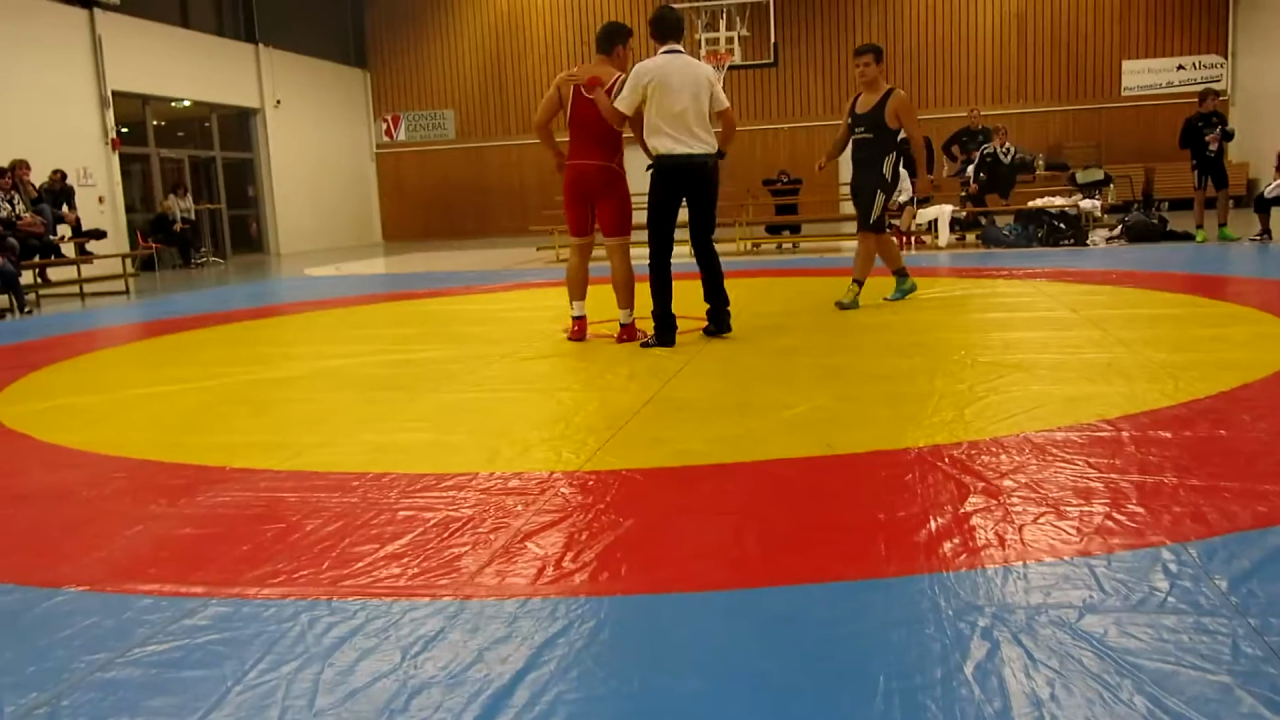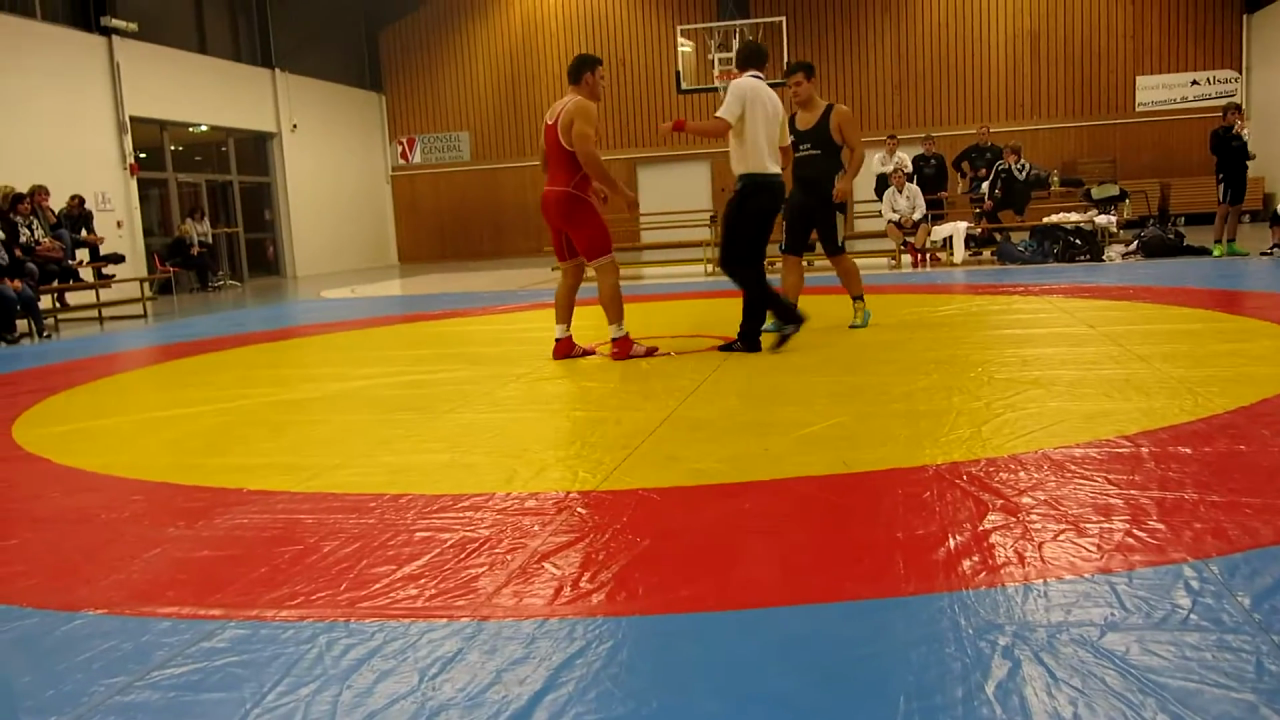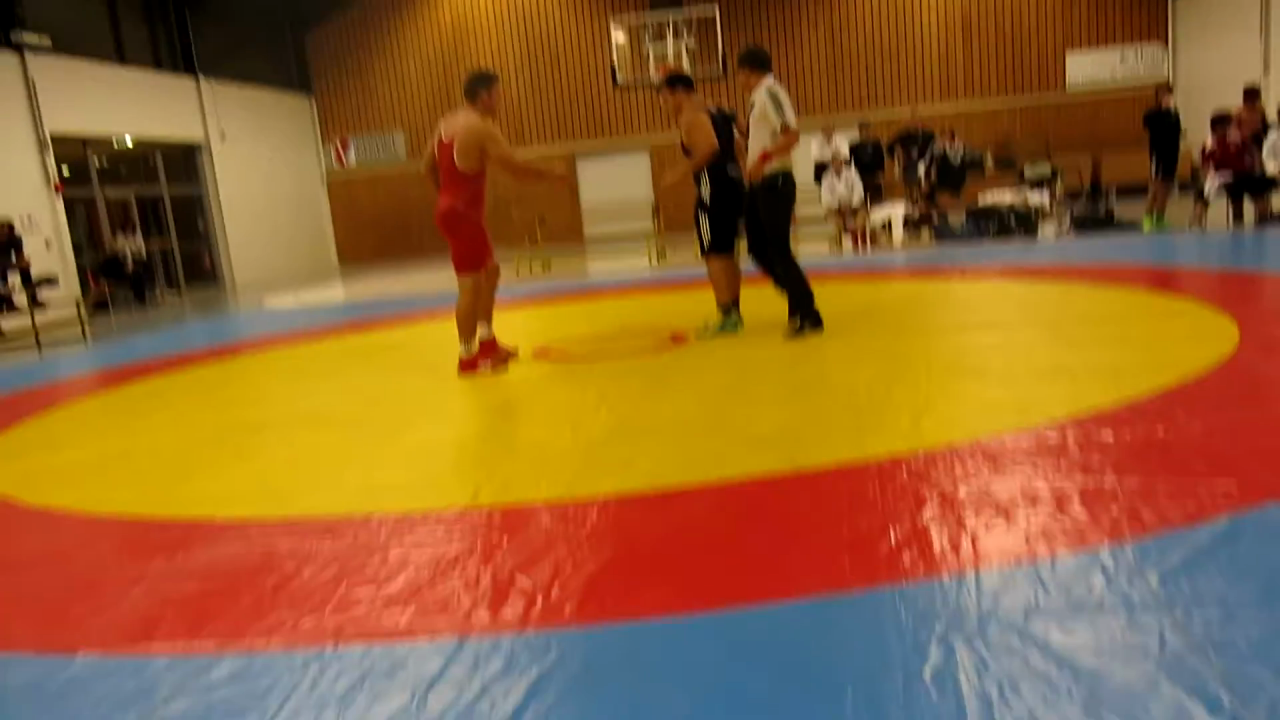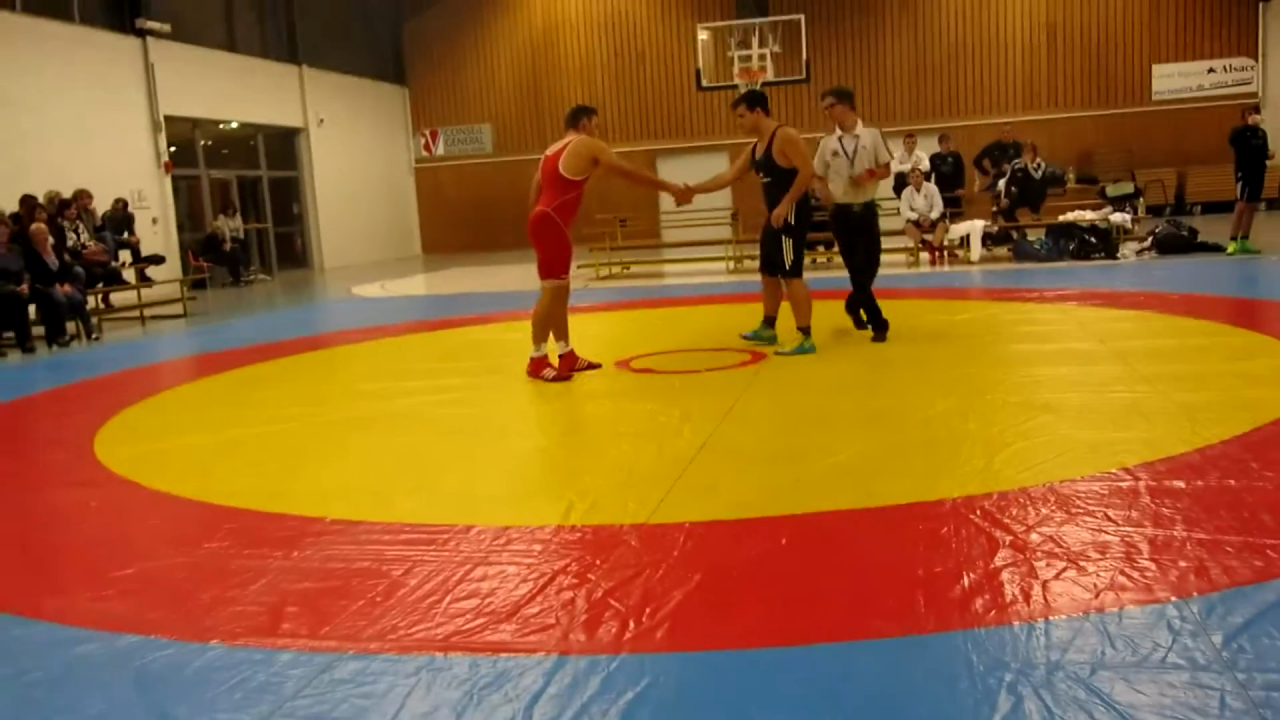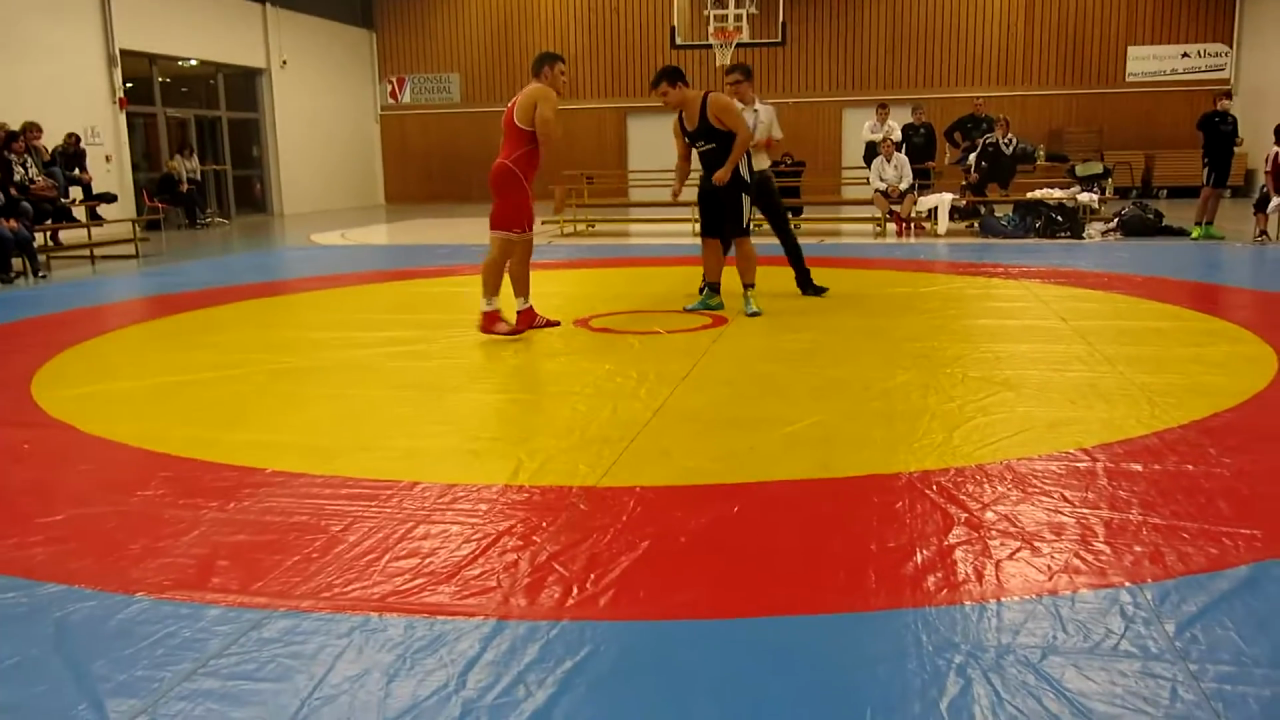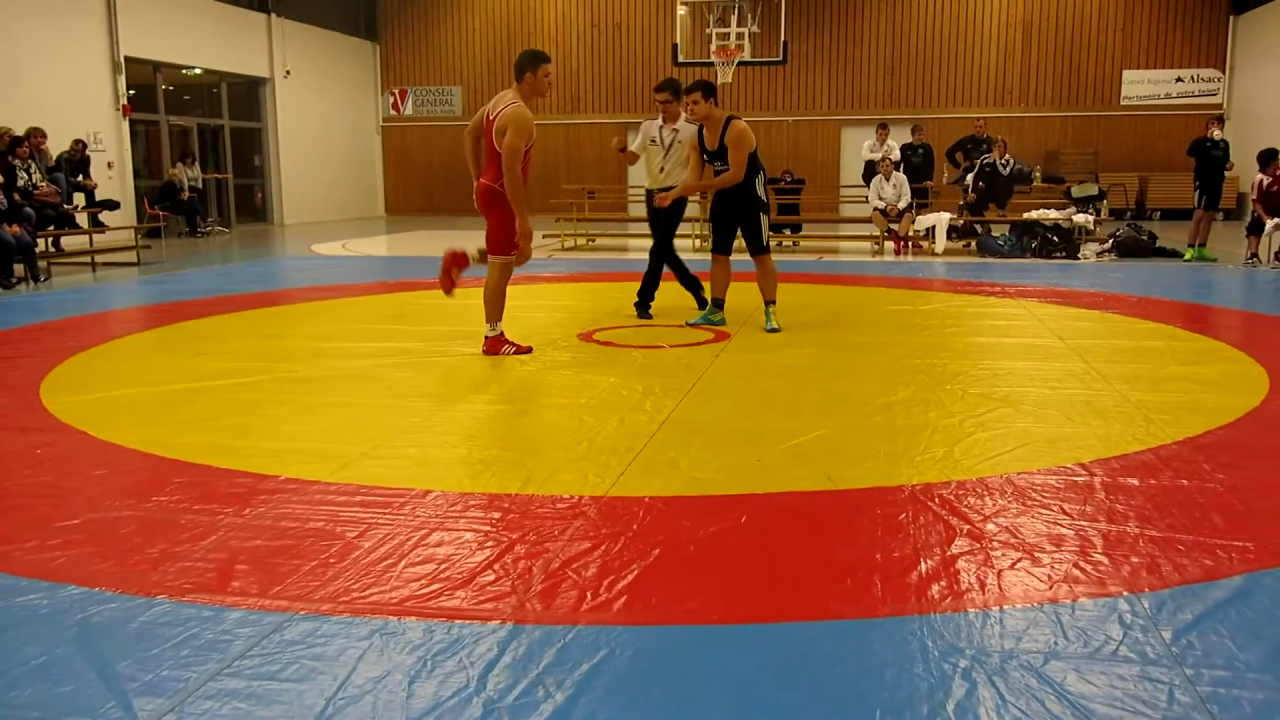
dt=0.7s
person 1, frame 1
left shoulder: (566, 80)
right shoulder: (626, 85)
left elbow: (540, 123)
right elbow: (642, 136)
left wrist: (557, 153)
left hip: (575, 173)
right hip: (608, 175)
left knee: (580, 249)
right knee: (619, 251)
left ankle: (578, 322)
right ankle: (626, 326)
person 1, frame 2
left shoulder: (553, 110)
right shoulder: (583, 108)
right elbow: (587, 157)
right wrist: (621, 191)
left hip: (552, 197)
right hip: (573, 201)
left knee: (571, 272)
right knee: (607, 269)
left ankle: (563, 342)
right ankle: (621, 341)
person 1, frame 3
left shoulder: (445, 125)
right shoulder: (481, 128)
left elbow: (430, 168)
right elbow: (516, 168)
right wrist: (552, 173)
left hip: (453, 209)
right hip: (463, 215)
left knee: (489, 272)
right knee: (471, 285)
left ankle: (486, 341)
right ankle: (468, 357)
person 1, frame 4
left shoulder: (551, 151)
right shoulder: (589, 146)
left elbow: (534, 197)
right elbow: (633, 174)
right wrist: (671, 188)
left hip: (544, 220)
right hip: (552, 224)
left knee: (560, 291)
right knee: (552, 292)
left ankle: (567, 356)
right ankle: (538, 361)
person 1, frame 5
left shoulder: (521, 99)
right shoulder: (544, 94)
right elbow: (547, 141)
right wrist: (557, 185)
left hip: (510, 175)
right hip: (512, 177)
left knee: (522, 246)
right knee: (505, 246)
left ankle: (525, 313)
right ankle: (489, 314)
person 1, frame 6
left shoulder: (502, 99)
right shoulder: (521, 115)
left elbow: (471, 134)
right elbow: (511, 170)
left wrist: (477, 180)
right wrist: (523, 218)
left hip: (490, 188)
right hip: (501, 195)
left knee: (519, 254)
right knee: (502, 268)
left ankle: (460, 261)
right ankle: (493, 339)
person 2, frame 1
left shoulder: (645, 70)
right shoulder: (704, 70)
left elbow: (616, 117)
right elbow: (728, 119)
left wrist: (595, 88)
right wrist: (717, 153)
left hip: (670, 166)
right hip: (705, 163)
left knee: (660, 249)
right knee: (703, 242)
left ankle: (664, 329)
right ankle: (719, 316)
person 2, frame 2
left shoulder: (740, 88)
right shoulder: (773, 99)
left elbow: (718, 127)
right elbow: (785, 149)
left wrist: (676, 124)
left hip: (754, 185)
right hip: (774, 184)
left knee: (733, 260)
right knee: (750, 261)
left ankle: (787, 314)
right ankle: (749, 337)
person 2, frame 3
left shoulder: (771, 93)
right shoulder: (760, 97)
left elbow: (791, 136)
left wrist: (762, 158)
left hip: (774, 181)
right hip: (759, 183)
left knee: (777, 250)
right knee: (759, 248)
left ankle: (808, 314)
right ankle: (798, 298)
person 2, frame 4
left shoulder: (872, 135)
right shoulder: (826, 142)
left elbow: (886, 169)
right elbow: (818, 177)
left wrist: (870, 174)
right wrist: (825, 191)
left hip: (867, 208)
right hip: (841, 211)
left knee: (871, 265)
right knee: (856, 268)
left ankle: (854, 304)
right ankle: (877, 321)
person 2, frame 5
left shoulder: (767, 110)
left elbow: (776, 143)
left wrist: (764, 142)
left hip: (762, 177)
left knee: (784, 229)
left ankle: (805, 281)
person 2, frame 6
left shoulder: (692, 129)
right shoulder: (649, 126)
right elbow: (631, 158)
right wrist: (621, 148)
right hip: (653, 194)
left knee: (660, 249)
right knee: (664, 249)
left ankle: (644, 301)
right ankle: (695, 289)
person 3, frame 1
left shoulder: (896, 100)
right shoulder: (854, 103)
left elbow: (916, 139)
right elbow: (842, 139)
left wrist: (922, 175)
right wrist: (827, 158)
left hip: (882, 173)
right hip: (859, 174)
left knee: (866, 232)
right knee: (877, 233)
left ankle: (854, 291)
right ankle: (904, 280)
person 3, frame 2
left shoulder: (838, 114)
right shoulder: (788, 121)
left elbow: (856, 151)
left wrist: (846, 181)
left hip: (828, 194)
right hip: (799, 194)
left knee: (836, 255)
right knee: (790, 255)
left ankle: (860, 307)
person 3, frame 3
left shoulder: (690, 116)
right shoulder: (718, 113)
left elbow: (708, 148)
right elbow: (725, 152)
left wrist: (680, 173)
left hip: (713, 189)
right hip: (732, 185)
left knee: (714, 254)
right knee: (726, 253)
left ankle: (726, 314)
right ankle: (732, 311)
person 3, frame 4
left shoulder: (785, 137)
right shoulder: (754, 149)
left elbow: (807, 171)
right elbow: (728, 177)
left wrist: (785, 204)
right wrist: (695, 189)
left hip: (791, 214)
right hip: (776, 215)
left knee: (791, 275)
right knee: (769, 273)
left ankle: (805, 338)
right ankle: (767, 328)
person 3, frame 5
left shoulder: (716, 102)
right shoulder: (679, 122)
left elbow: (745, 133)
right elbow: (683, 160)
left wrist: (727, 168)
right wrist: (678, 182)
left hip: (735, 175)
right hip: (710, 178)
left knee: (740, 237)
right knee: (709, 238)
left ankle: (749, 294)
right ankle: (712, 295)
person 3, frame 6
left shoulder: (737, 129)
right shoulder: (698, 136)
left elbow: (736, 175)
right elbow: (695, 176)
left wrist: (701, 186)
right wrist: (673, 195)
left hip: (751, 195)
right hip: (724, 196)
left knee: (761, 255)
right knee: (719, 255)
left ankle: (771, 311)
right ankle: (716, 311)
